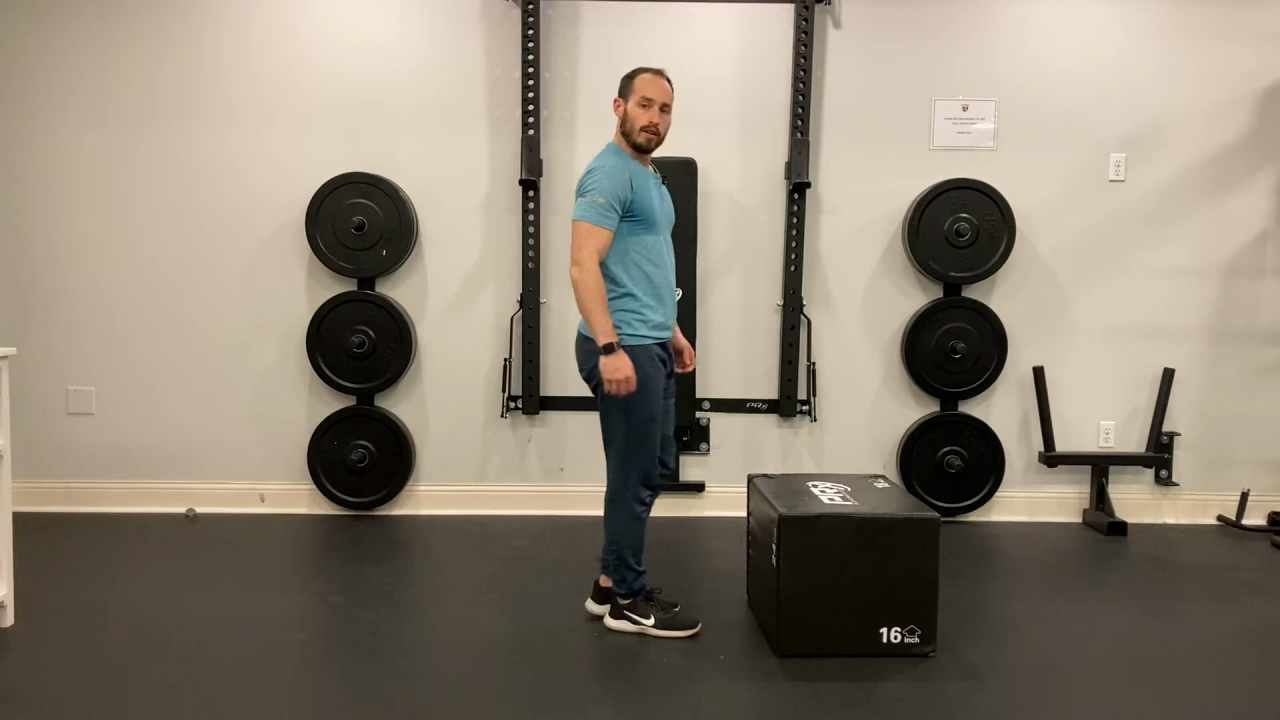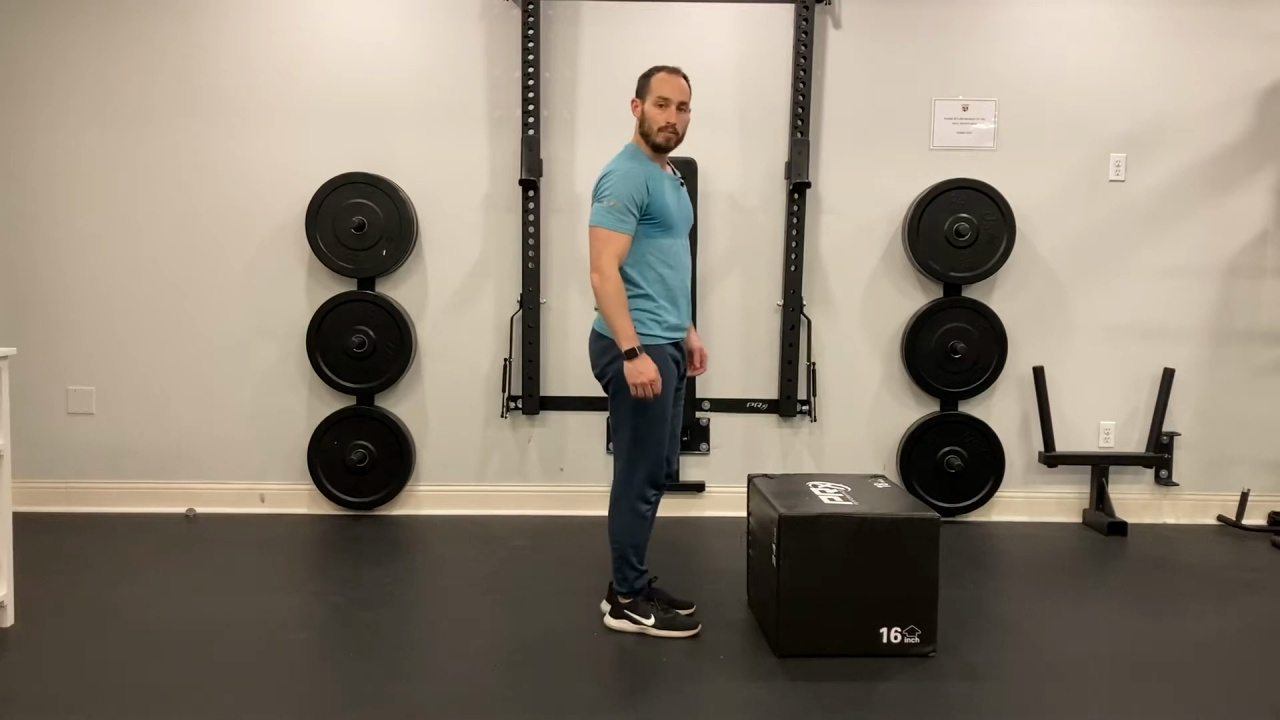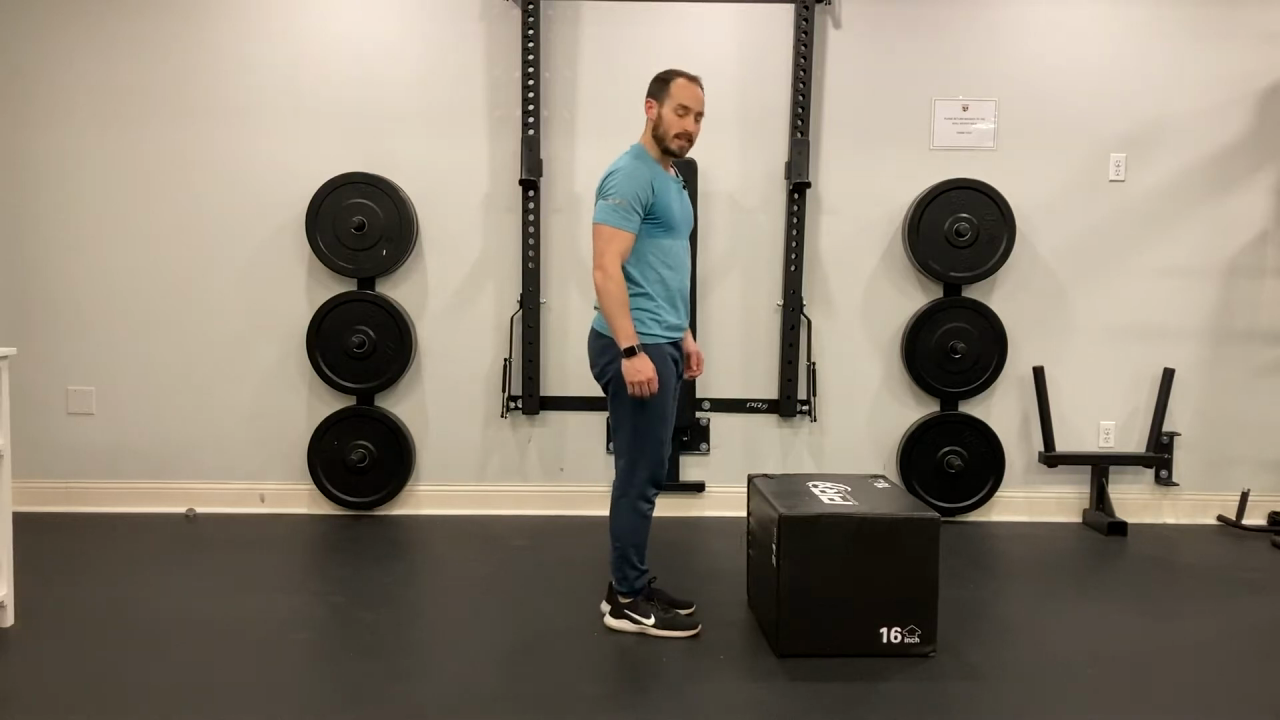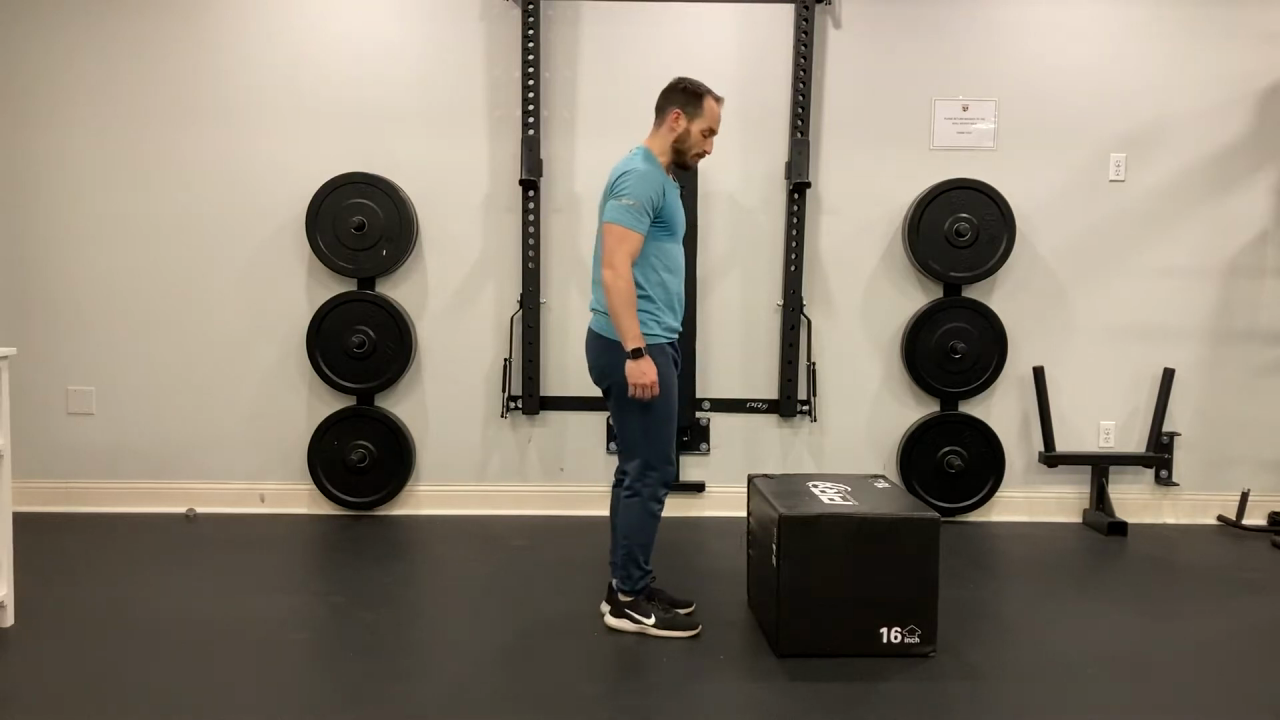
dt=0.4s
person 1, frame 1
left shoulder: (648, 177)
right shoulder: (609, 173)
right elbow: (585, 266)
left wrist: (672, 332)
right wrist: (609, 347)
left hip: (649, 346)
right hip: (626, 350)
left knee: (654, 467)
right knee: (635, 474)
left ankle: (612, 582)
right ankle: (627, 600)
person 1, frame 2
left shoulder: (670, 177)
right shoulder: (625, 177)
right elbow: (605, 271)
left wrist: (687, 332)
right wrist: (633, 353)
left hip: (665, 347)
right hip: (638, 350)
left knee: (657, 474)
right knee: (639, 477)
left ankle: (631, 584)
right ankle: (628, 600)
person 1, frame 3
left shoulder: (670, 179)
right shoulder: (630, 176)
right elbow: (607, 270)
left wrist: (682, 336)
right wrist: (631, 350)
left hip: (660, 345)
right hip: (637, 348)
left knee: (648, 472)
right knee: (640, 474)
left ankle: (630, 585)
right ankle: (628, 600)
person 1, frame 4
left shoulder: (658, 178)
right shoulder: (639, 176)
right elbow: (615, 270)
right wrist: (637, 352)
left hip: (647, 344)
right hip: (635, 349)
left knee: (638, 469)
right knee: (650, 471)
left ankle: (626, 584)
right ankle: (630, 599)
